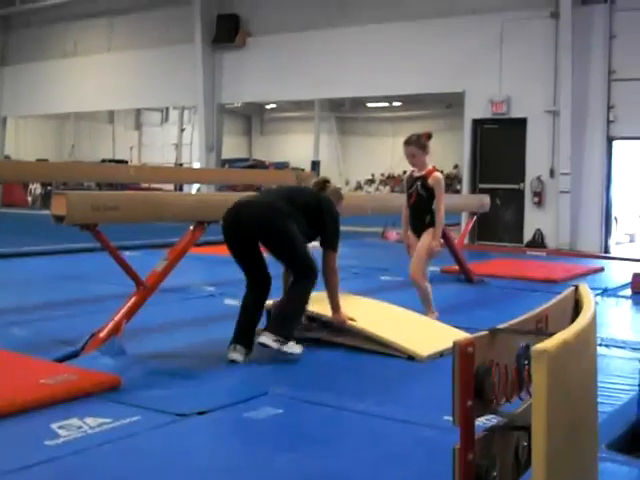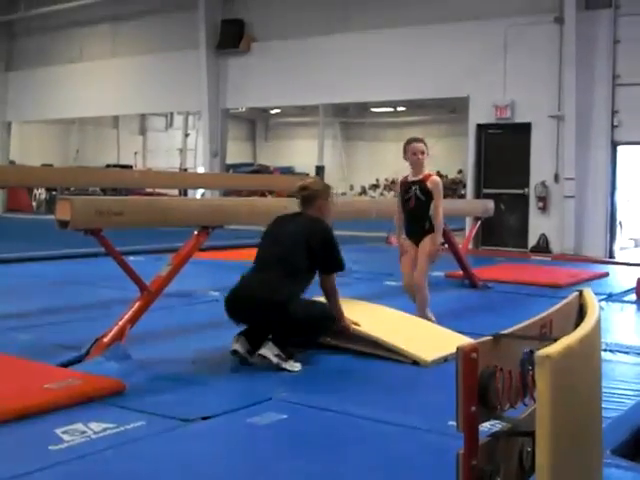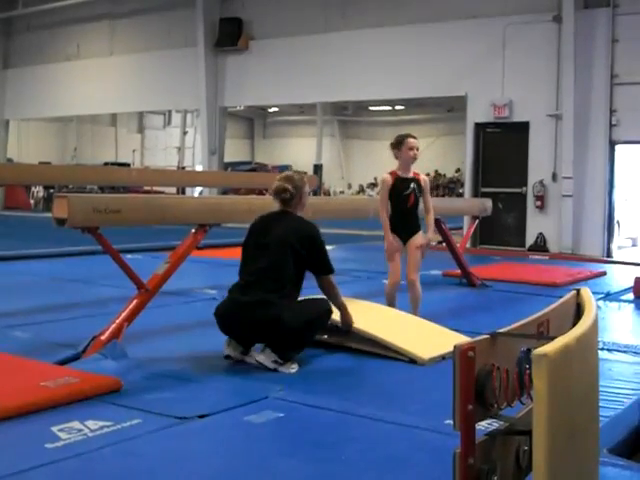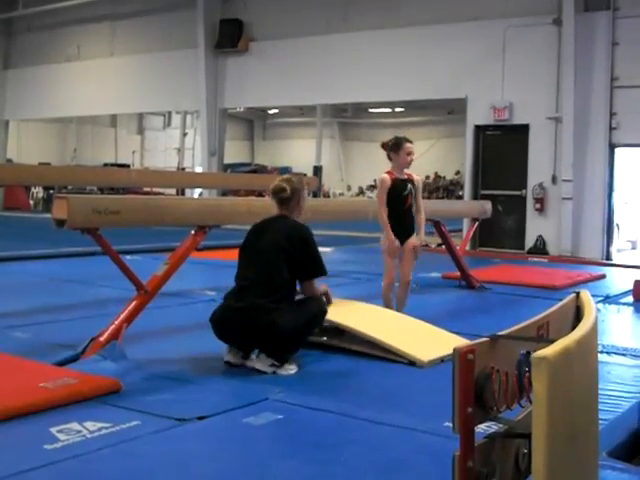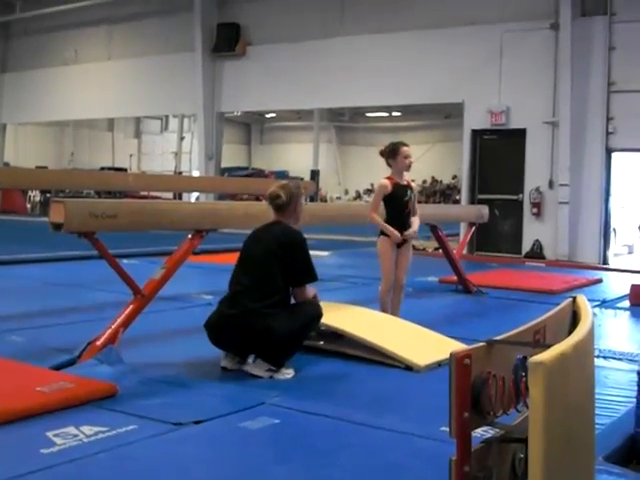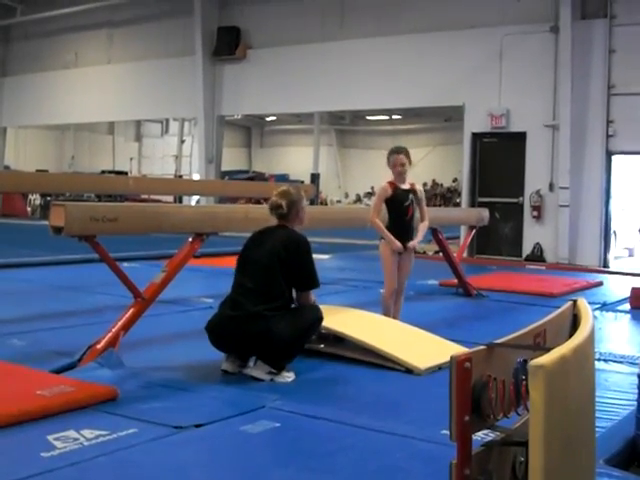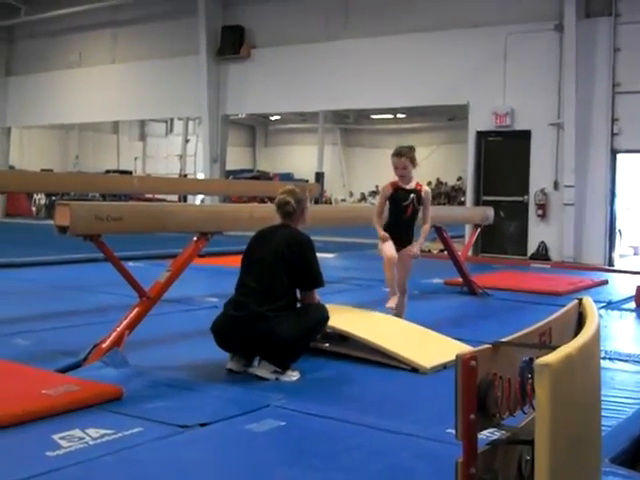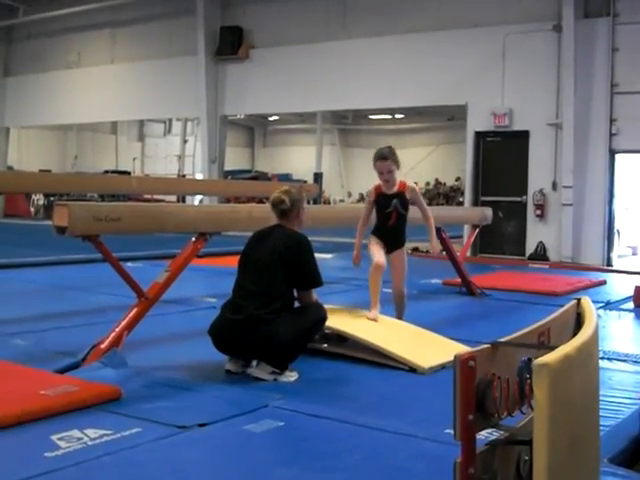
dt=0.4s
person 1, frame 1
right shoulder: (328, 208)
left elbow: (290, 258)
right elbow: (330, 268)
left wrist: (286, 298)
right wrist: (336, 311)
left hip: (234, 216)
right hip: (268, 218)
left knee: (258, 282)
right knee: (306, 273)
left ankle: (239, 346)
right ankle: (276, 334)
person 1, frame 2
left shoulder: (280, 221)
right shoulder: (321, 229)
right elbow: (328, 283)
right wrist: (339, 318)
right hip: (274, 302)
right knee: (325, 315)
left ankle: (246, 341)
right ankle: (279, 349)
person 1, frame 3
left shoulder: (259, 223)
right shoulder: (307, 230)
right elbow: (326, 282)
right wrist: (344, 311)
right hip: (267, 318)
right knee: (322, 309)
left ankle: (238, 344)
right ankle: (276, 354)
person 1, frame 4
left shoulder: (257, 228)
right shoulder: (300, 232)
right elbow: (309, 290)
left wrist: (291, 291)
right wrist: (322, 291)
right hip: (263, 324)
right knee: (316, 307)
left ankle: (239, 350)
right ankle: (272, 358)
person 1, frame 5
left shoulder: (257, 234)
right shoulder: (293, 237)
right elbow: (300, 296)
right wrist: (311, 294)
right hip: (256, 329)
right knee: (312, 310)
left ankle: (236, 355)
right ankle: (267, 362)
person 1, frame 6
left shoulder: (257, 236)
right shoulder: (297, 241)
right elbow: (305, 300)
right wrist: (310, 302)
right hip: (259, 332)
right knee: (313, 314)
left ankle: (237, 357)
right ankle: (268, 365)
person 1, frame 7
left shoulder: (260, 236)
right shoulder: (301, 241)
right elbow: (308, 299)
left wrist: (292, 298)
right wrist: (314, 301)
right hip: (263, 332)
right knee: (319, 313)
left ankle: (242, 357)
right ankle: (273, 364)
person 1, frame 8
left shoulder: (257, 237)
right shoulder: (298, 241)
right elbow: (306, 298)
left wrist: (291, 296)
right wrist: (313, 300)
right hip: (260, 335)
right knee: (317, 312)
left ankle: (240, 358)
right ankle: (271, 365)
person 2, frame 1
left shoulder: (435, 177)
right shoulder: (409, 177)
left elbow: (440, 210)
left wrist: (437, 239)
right wrist: (405, 233)
left hip: (429, 229)
right hip: (414, 230)
left knee: (416, 275)
right knee: (420, 276)
left ankle: (432, 311)
right ankle: (428, 313)
person 2, frame 2
left shoulder: (433, 181)
right shoulder: (402, 183)
left elbow: (438, 213)
right elbow: (400, 213)
left wrist: (437, 242)
right wrist: (399, 239)
left hip: (427, 235)
right hip: (409, 237)
left knee: (420, 282)
right knee: (408, 283)
left ankle: (421, 320)
right ankle: (426, 313)
person 2, frame 3
left shoulder: (422, 180)
right shoulder: (388, 179)
left elbow: (428, 210)
right elbow: (383, 211)
left wrist: (429, 235)
right wrist: (388, 238)
left hip: (415, 232)
right hip: (395, 232)
left knee: (413, 279)
right knee: (394, 279)
left ankle: (416, 317)
person 2, frame 4
left shoulder: (415, 180)
right shoulder: (386, 179)
left elbow: (419, 211)
right elbow: (381, 211)
left wrist: (420, 236)
right wrist: (390, 238)
left hip: (410, 233)
right hip: (392, 233)
left knee: (406, 280)
right knee: (390, 279)
person 2, frame 5
left shoulder: (411, 186)
right shoulder: (385, 184)
left elbow: (415, 214)
right elbow: (372, 213)
left wrist: (414, 228)
right wrist: (390, 231)
left hip: (405, 239)
right hip: (388, 237)
left knee: (400, 283)
right knee: (388, 283)
person 2, frame 6
left shoulder: (417, 190)
right shoulder: (386, 188)
left elbow: (424, 220)
right elbow: (373, 218)
left wrist: (417, 240)
right wrist: (391, 240)
left hip: (408, 244)
right hip: (389, 243)
left knee: (401, 287)
right knee: (391, 287)
person 2, frame 7
left shoulder: (424, 191)
right shoulder: (389, 188)
left elbow: (426, 223)
right elbow: (377, 215)
left wrist: (418, 245)
right wrist: (379, 230)
left hip: (407, 242)
right hip: (388, 237)
left knee: (403, 286)
right knee: (390, 257)
right ankle: (393, 294)
person 2, frame 8
left shoulder: (409, 189)
right shoulder: (373, 193)
left elbow: (428, 215)
right elbow: (364, 221)
left wrist: (433, 240)
right wrist: (357, 248)
left hip: (398, 243)
right hip: (377, 238)
left knee: (399, 289)
right knee: (379, 263)
right ankle: (374, 307)
